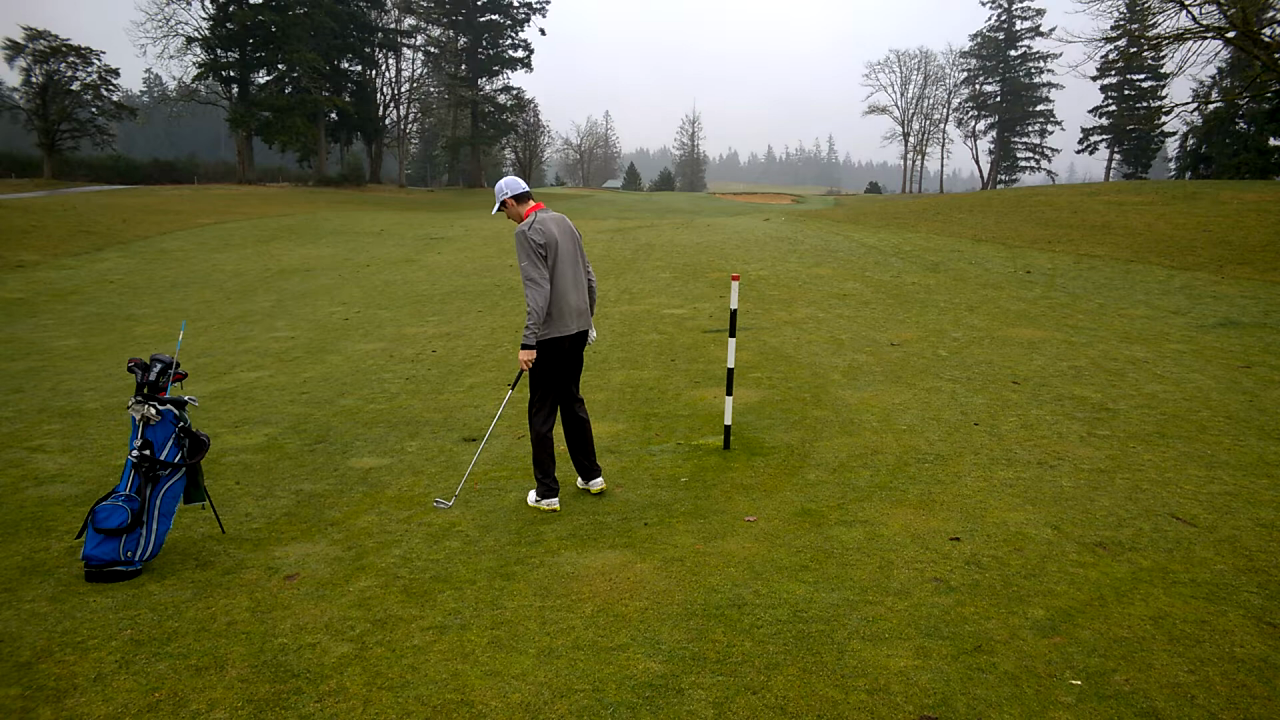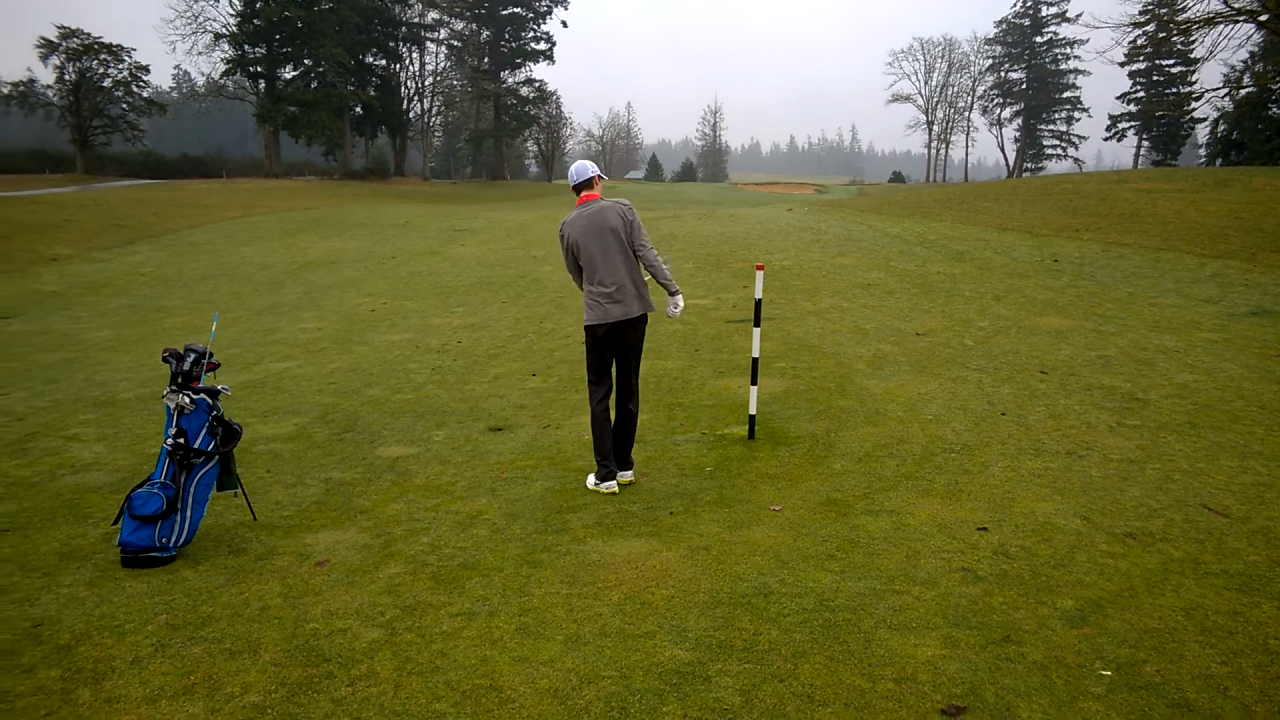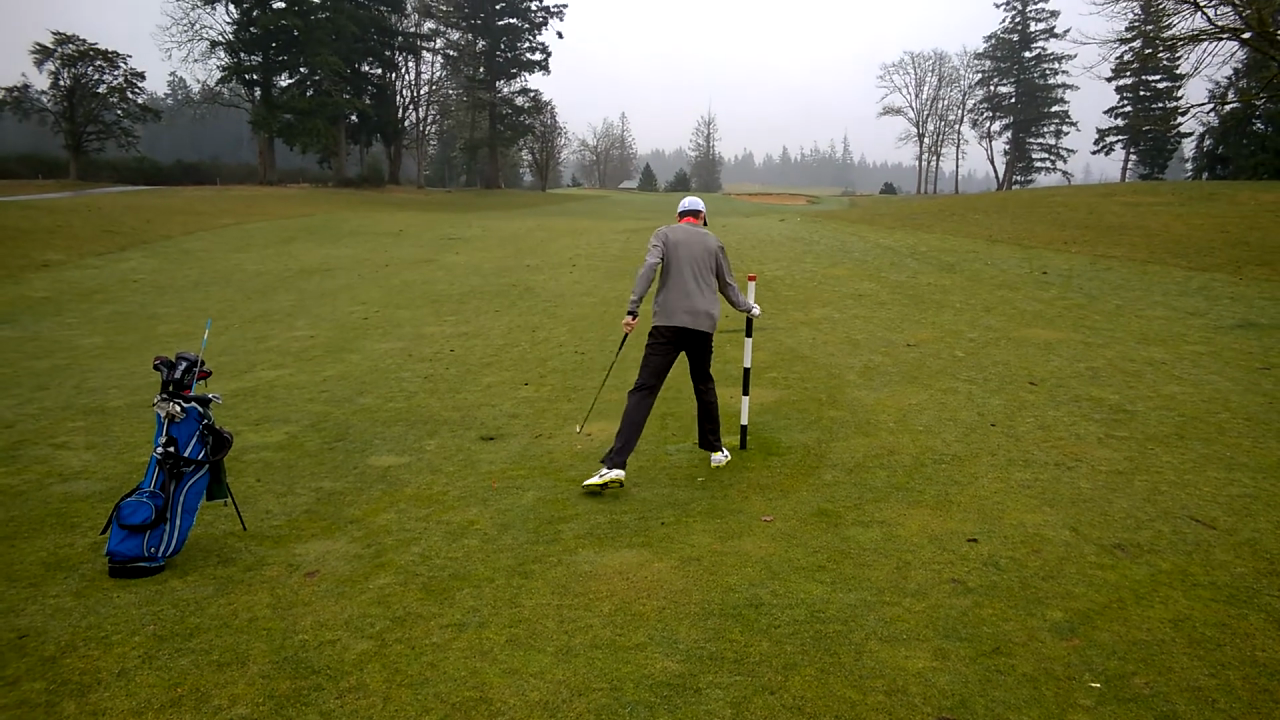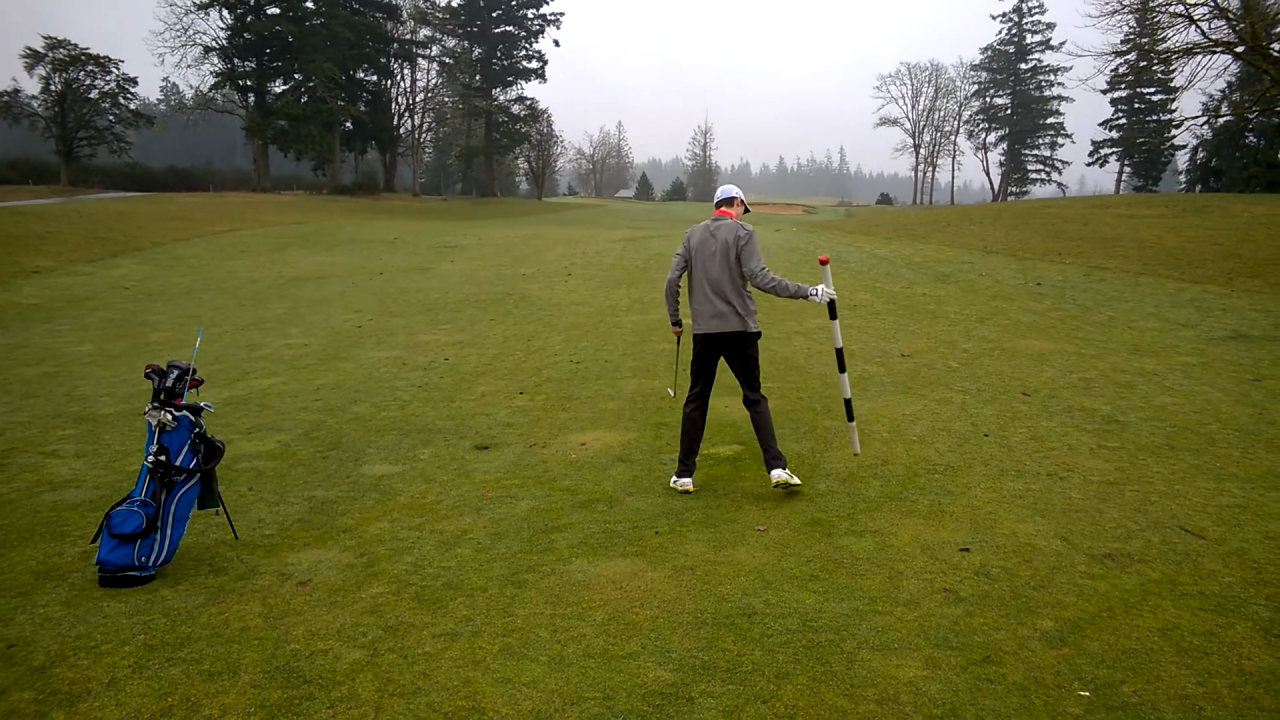
dt=1s
person 1, frame 1
left shoulder: (527, 231)
right shoulder: (563, 221)
left elbow: (538, 290)
right elbow: (589, 276)
left wrist: (528, 342)
right wrist: (588, 319)
left hip: (552, 333)
right hip: (577, 327)
left knee: (542, 411)
right knee: (571, 400)
left ankle: (547, 491)
right ankle: (591, 474)
person 1, frame 2
left shoulder: (567, 226)
right shoulder: (621, 209)
right elbow: (647, 254)
right wrist: (673, 291)
left hip: (597, 318)
right hip: (633, 311)
left knee: (599, 394)
right knee: (628, 389)
left ankle: (606, 474)
right ankle: (623, 465)
person 1, frame 3
left shoulder: (665, 233)
right shoulder: (714, 242)
left elbow: (650, 266)
right elbow: (727, 286)
left wrist: (632, 310)
right wrist: (747, 307)
left hip: (668, 324)
right hip: (702, 325)
left knee: (643, 392)
right knee: (705, 384)
left ankle: (614, 465)
right ankle: (715, 451)
person 1, frame 4
left shoulder: (693, 234)
right shoulder: (743, 232)
left elbow: (672, 279)
right elbow: (760, 278)
left wrist: (674, 318)
right wrist: (808, 292)
left hip: (704, 330)
right hip: (739, 329)
left knee: (697, 399)
right knee: (754, 398)
left ankle: (683, 474)
right ankle: (777, 467)
